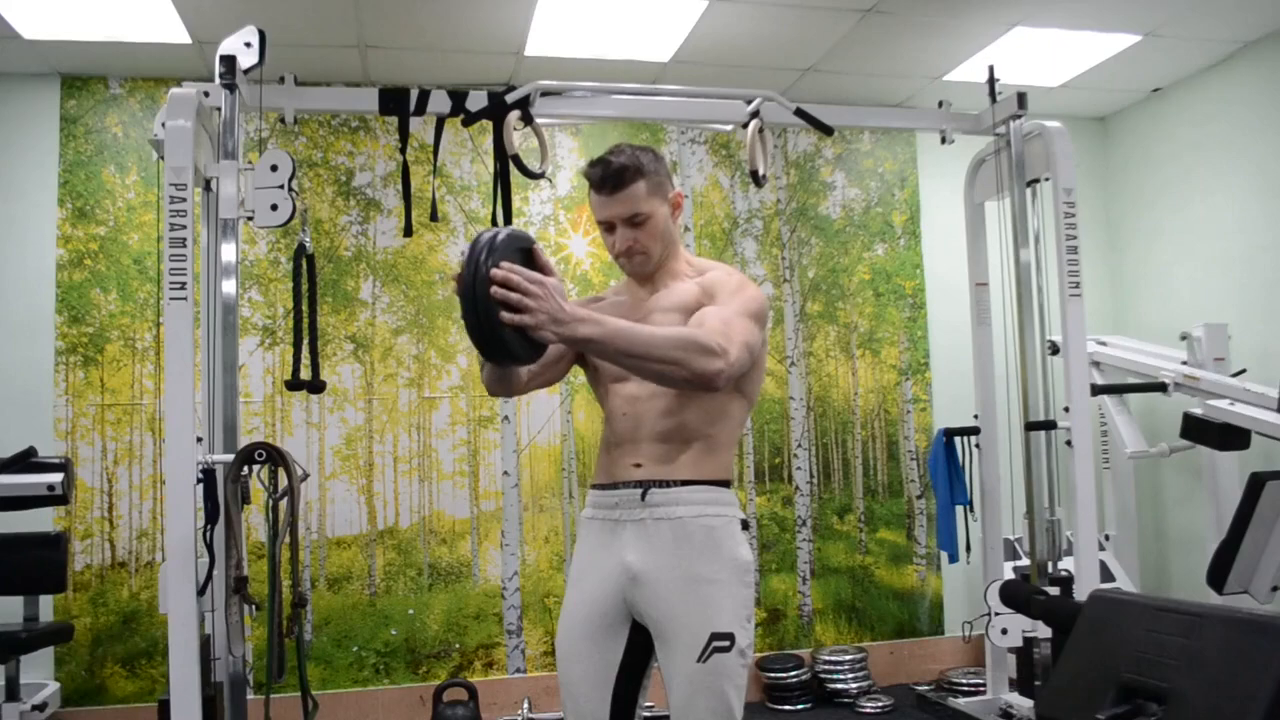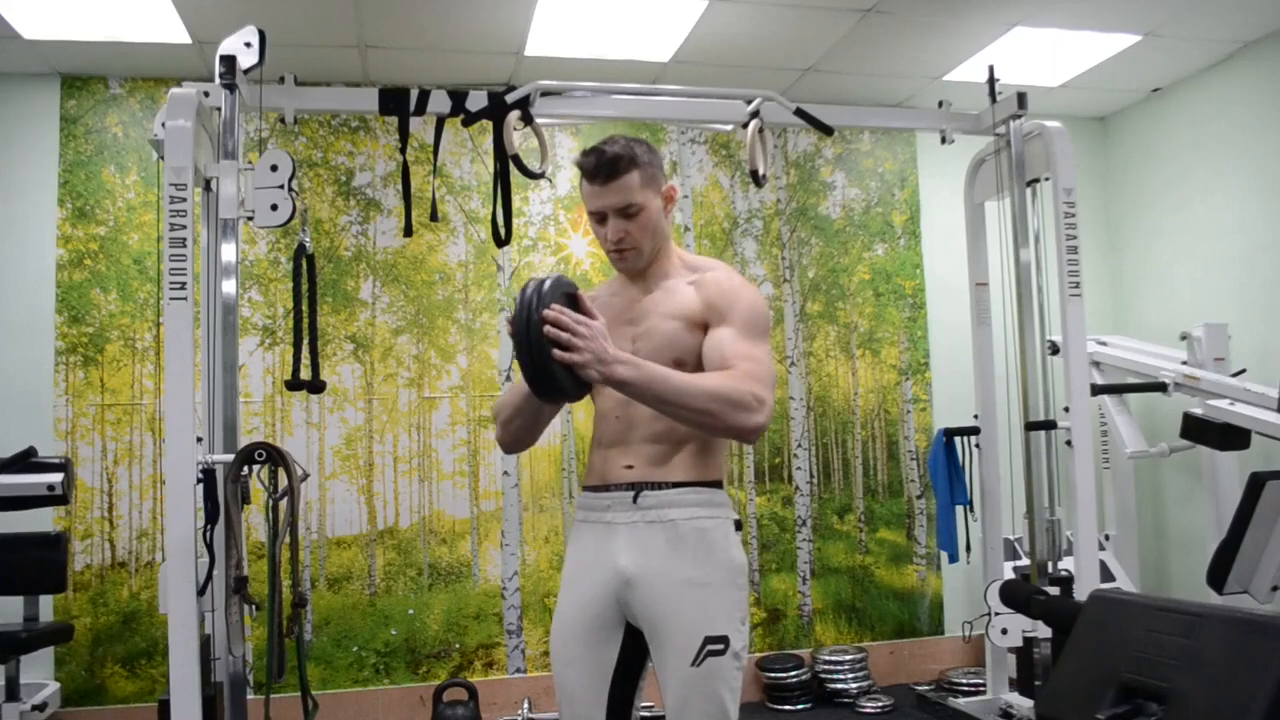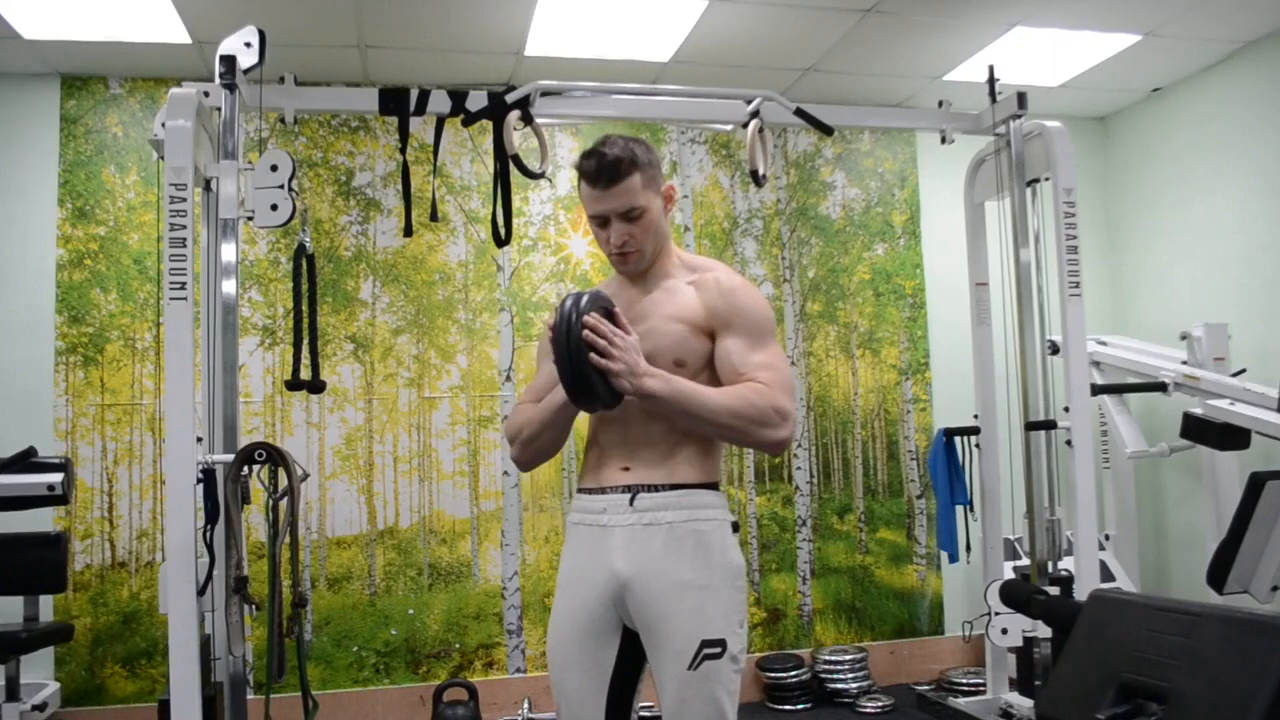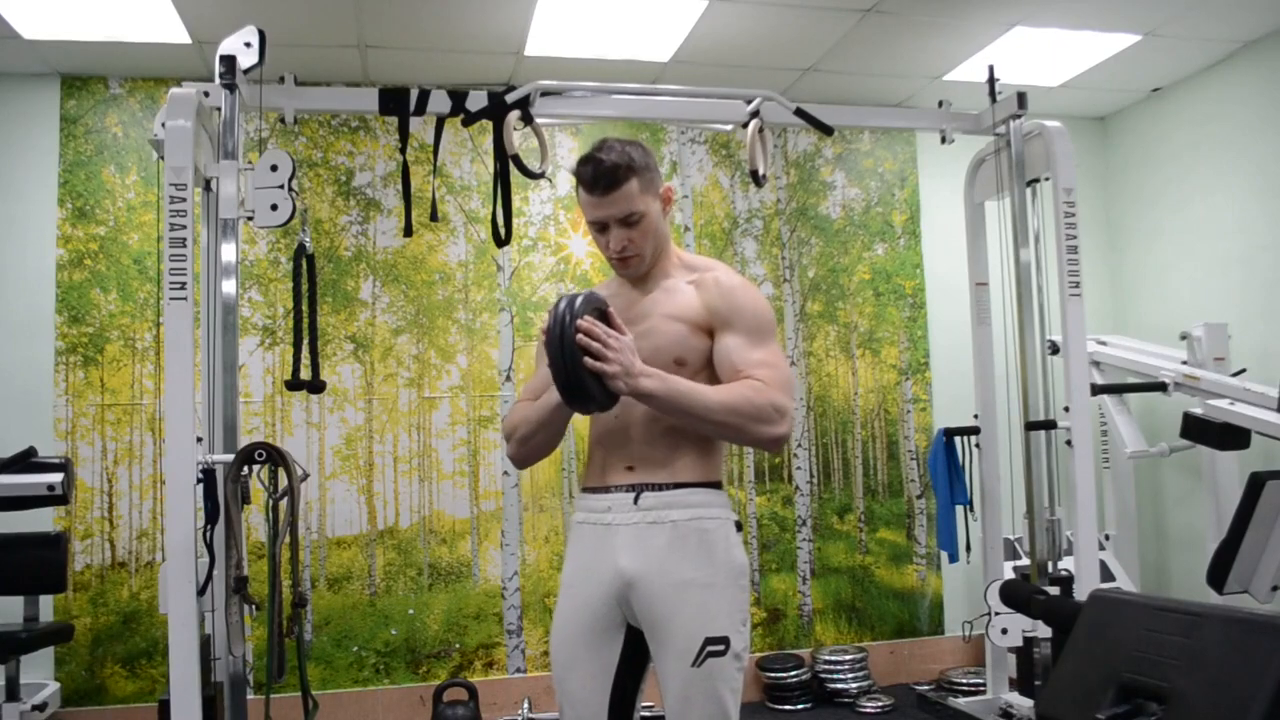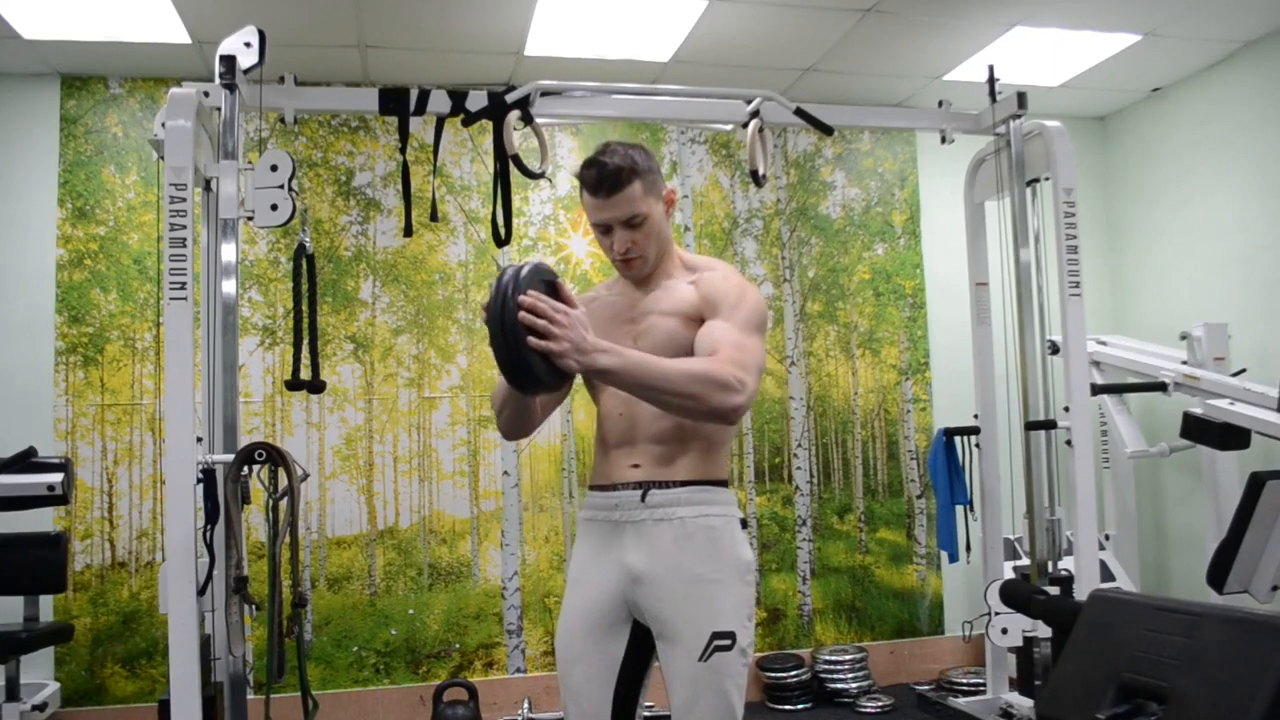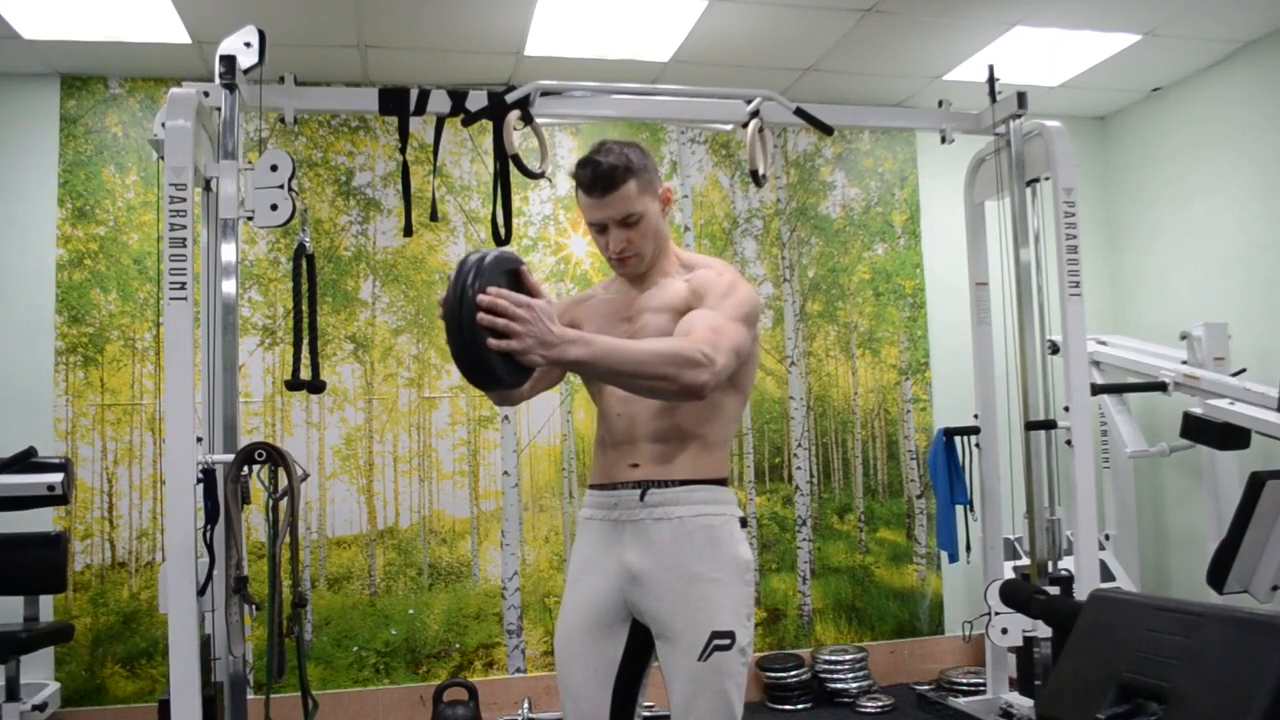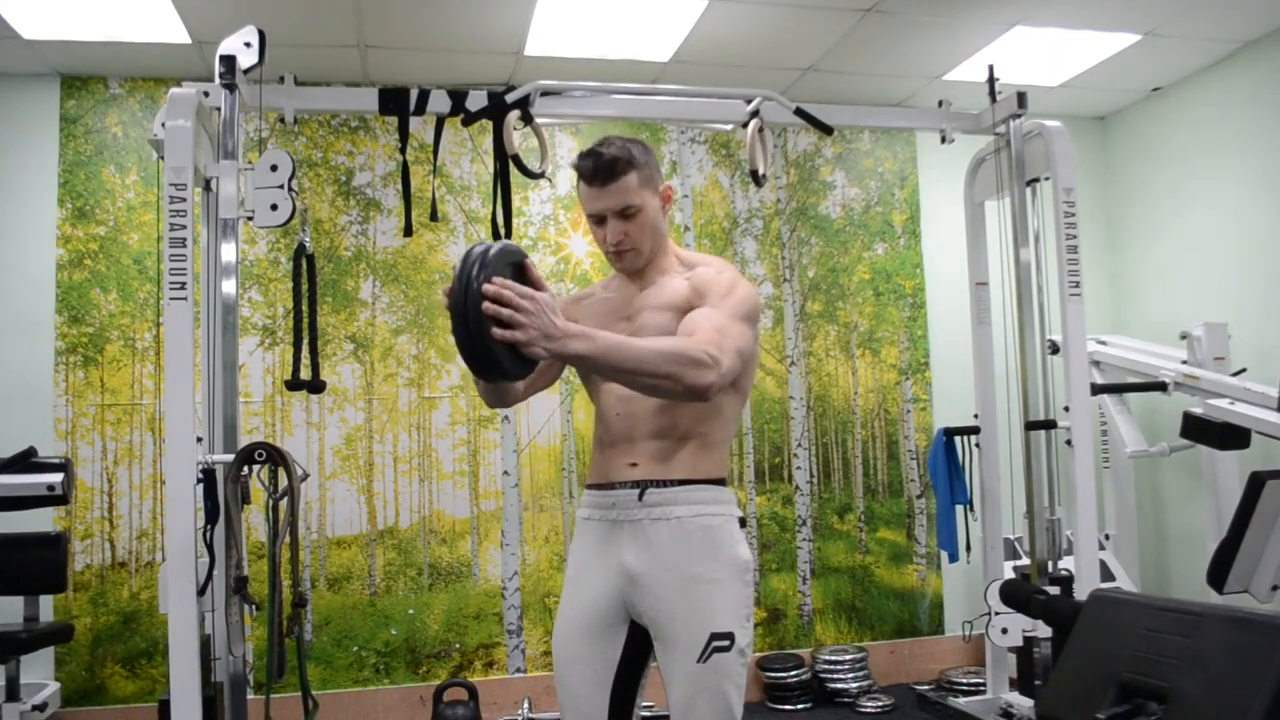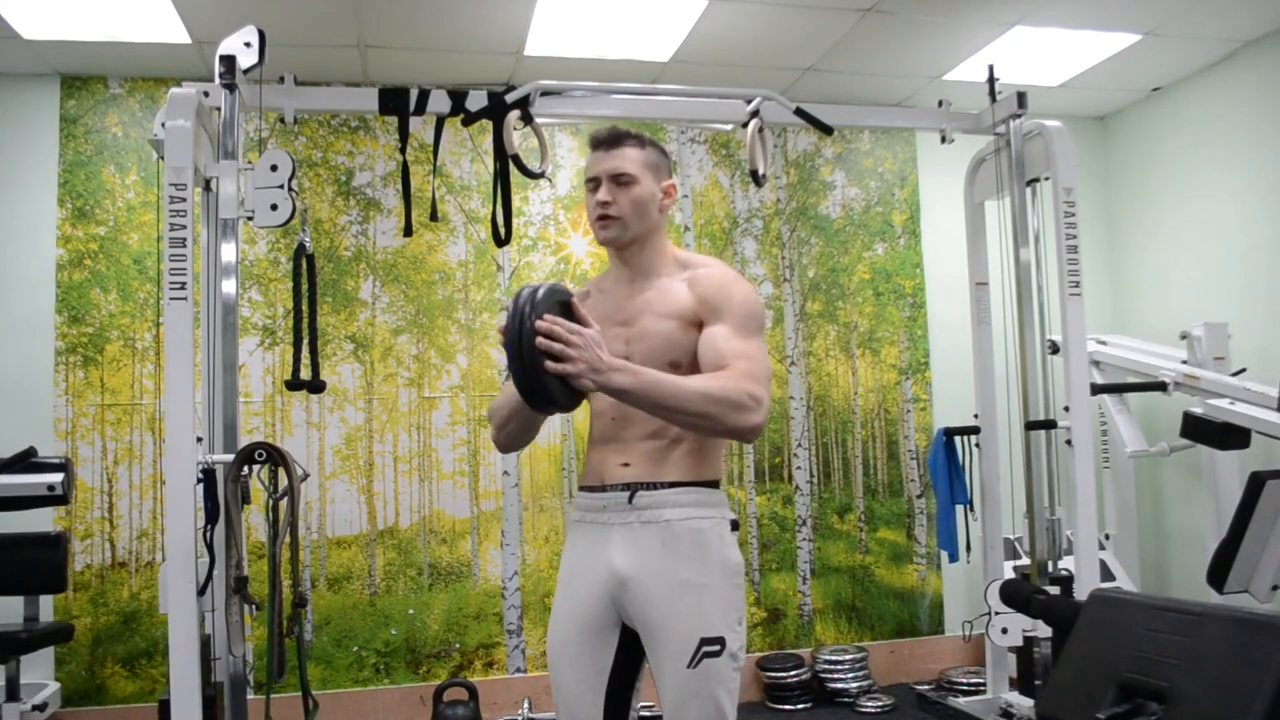
dt=0.4s
person 1, frame 1
left shoulder: (730, 291)
right shoulder: (592, 310)
left elbow: (709, 364)
right elbow: (507, 381)
left wrist: (573, 324)
right wrist: (502, 322)
left hip: (694, 530)
right hip: (602, 532)
person 1, frame 2
left shoulder: (722, 291)
right shoulder: (582, 313)
left elbow: (750, 410)
right elbow: (510, 434)
left wrist: (616, 367)
left hip: (687, 531)
right hip: (595, 535)
person 1, frame 3
left shoulder: (722, 293)
right shoulder: (580, 316)
left elbow: (776, 422)
right elbow: (522, 448)
left wrist: (644, 379)
left hip: (685, 533)
right hip: (590, 537)
person 1, frame 4
left shoulder: (723, 293)
right shoulder: (582, 316)
left elbow: (772, 419)
right elbow: (519, 446)
left wrist: (640, 378)
left hip: (689, 532)
right hip: (594, 536)
person 1, frame 5
left shoulder: (723, 290)
right shoulder: (583, 310)
left elbow: (728, 392)
right elbow: (517, 421)
left wrist: (594, 354)
left hip: (693, 528)
right hip: (601, 532)
person 1, frame 6
left shoulder: (720, 287)
right shoulder: (583, 309)
left elbow: (695, 371)
right elbow: (512, 385)
left wrist: (561, 343)
right wrist: (494, 341)
left hip: (692, 528)
right hip: (601, 531)
person 1, frame 7
left shoulder: (719, 285)
right shoulder: (581, 307)
left elbow: (703, 372)
right elbow: (504, 392)
left wrist: (565, 340)
right wrist: (495, 336)
left hip: (691, 529)
right hip: (599, 532)
person 1, frame 8
left shoulder: (716, 288)
right shoulder: (571, 307)
left elbow: (747, 408)
right elbow: (504, 433)
left wrist: (612, 374)
left hip: (683, 530)
right hip: (591, 534)
